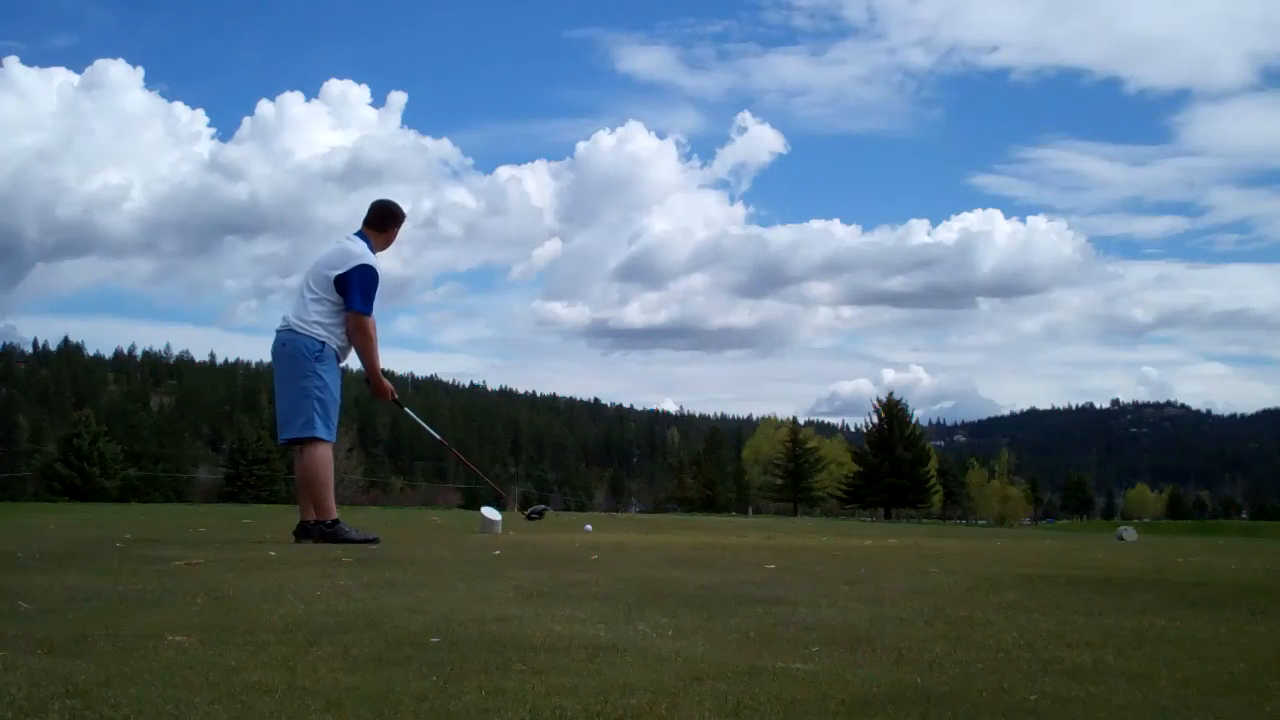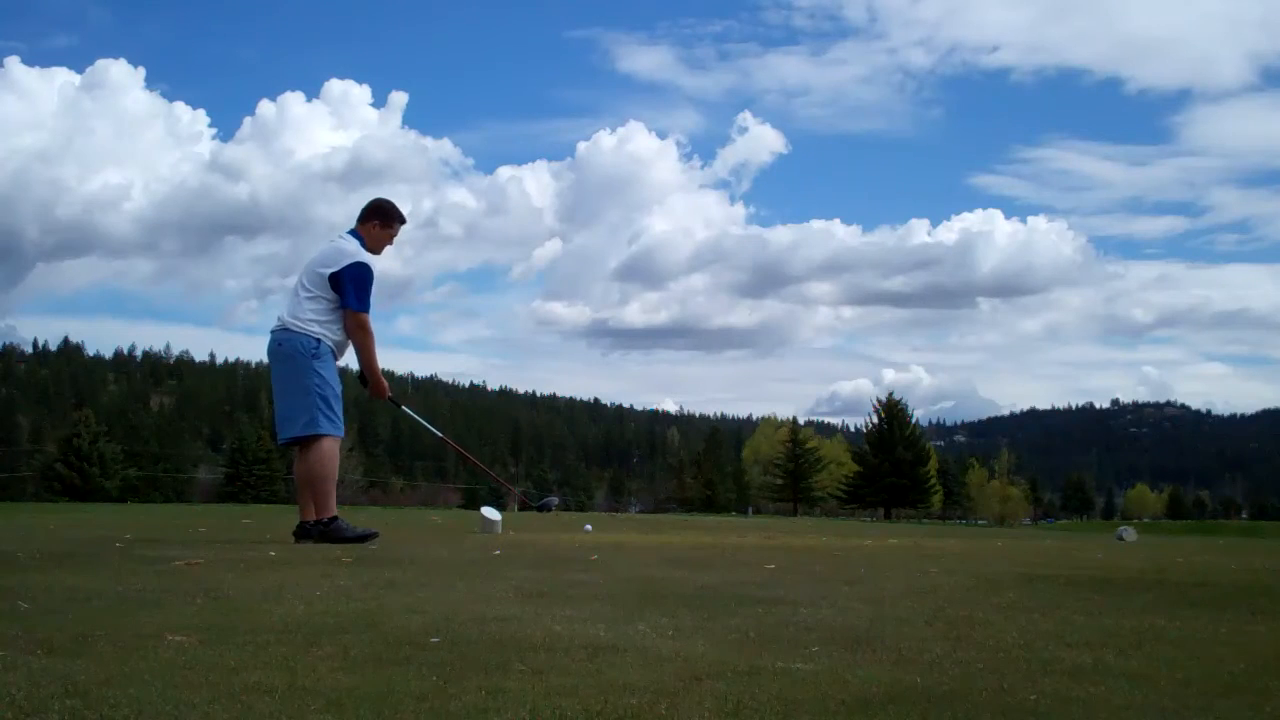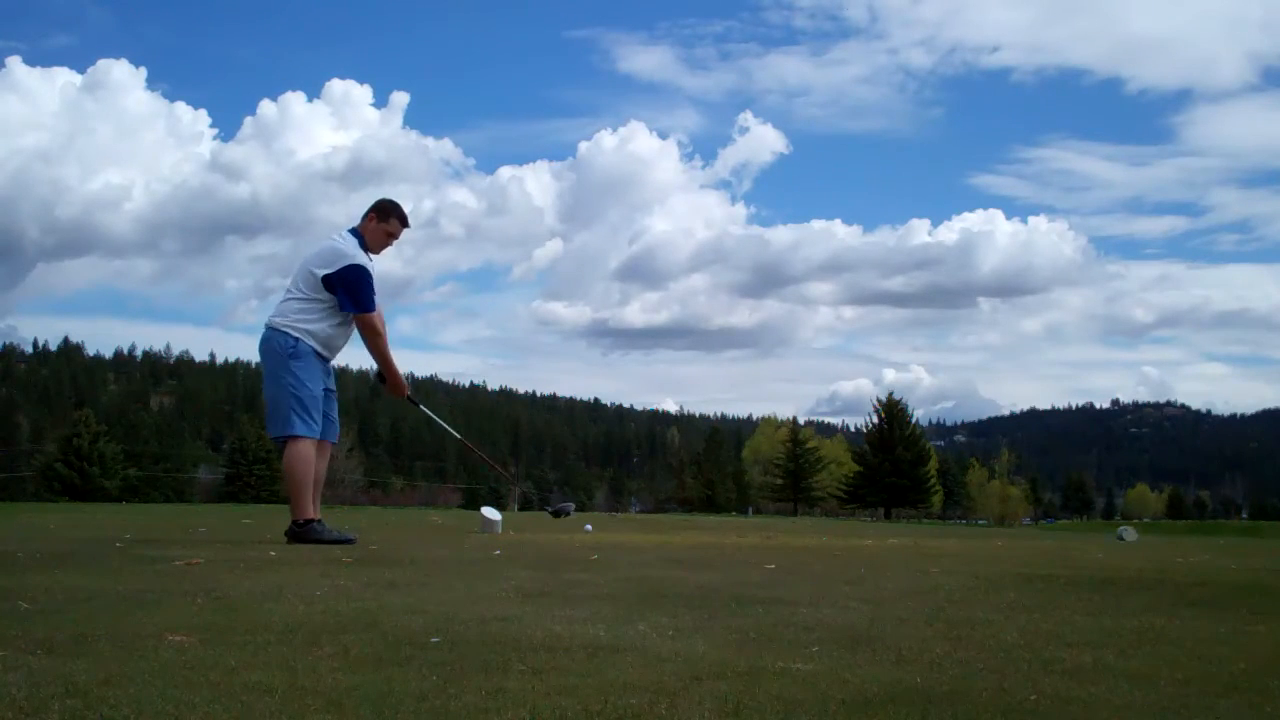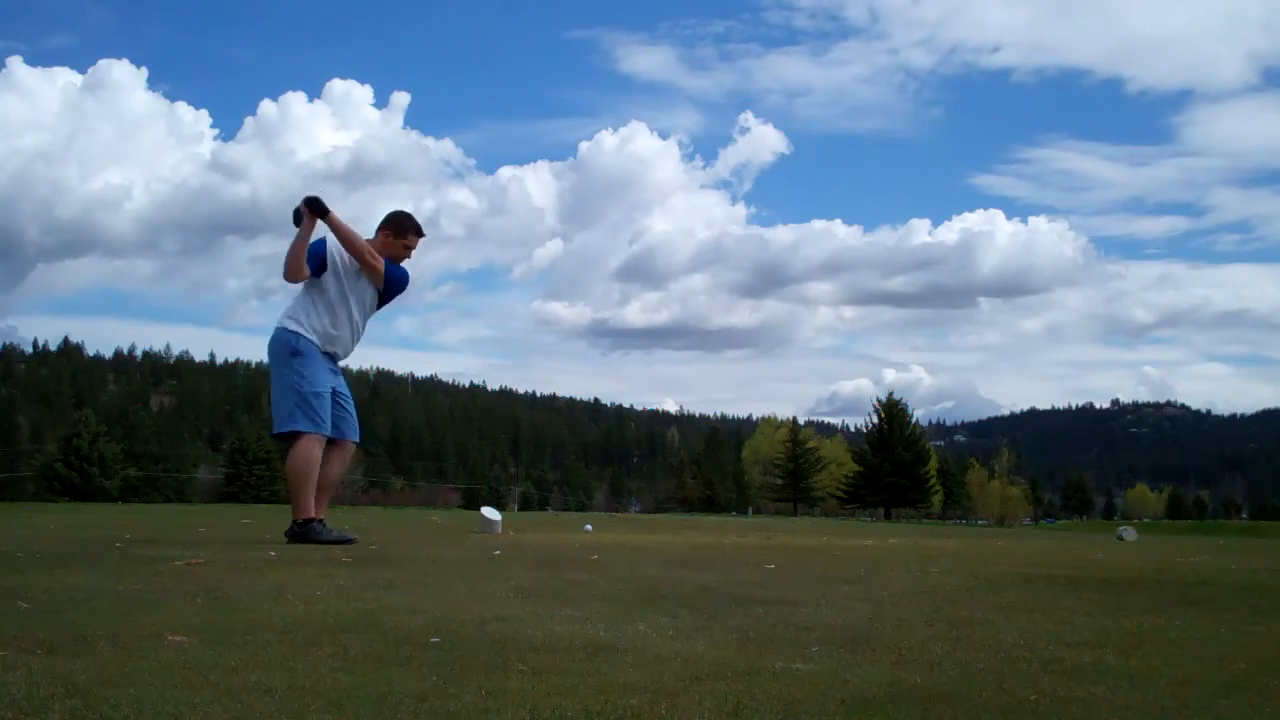
dt=0.7s
person 1, frame 1
left shoulder: (344, 248)
right shoulder: (363, 264)
left elbow: (359, 322)
right elbow: (359, 328)
left wrist: (373, 372)
right wrist: (377, 378)
left hip: (294, 343)
right hip: (311, 348)
left knee: (308, 437)
right knee: (318, 436)
left ankle: (308, 522)
right ankle: (327, 523)
person 1, frame 2
left shoulder: (338, 248)
right shoulder: (356, 262)
left elbow: (348, 323)
right elbow: (358, 326)
left wrist: (365, 372)
right wrist: (376, 377)
left hip: (290, 345)
right hip: (307, 347)
left knee: (310, 438)
right knee: (324, 433)
left ankle: (308, 522)
right ankle: (328, 521)
person 1, frame 3
left shoulder: (360, 258)
right shoulder: (351, 262)
left elbow: (373, 316)
right elbow: (367, 325)
left wrist: (387, 368)
right wrist: (392, 373)
left hip: (315, 355)
right hip: (293, 346)
left knee: (322, 438)
right knee: (303, 434)
left ankle: (308, 522)
right ankle: (304, 523)
person 1, frame 4
left shoulder: (397, 277)
right shoulder: (330, 249)
left elbow: (366, 259)
right elbow: (293, 273)
left wrist: (328, 215)
right wrist: (309, 224)
left hip: (327, 359)
right hip: (297, 347)
left knee: (343, 442)
right knee: (311, 433)
left ankle: (313, 519)
right ankle: (304, 523)
